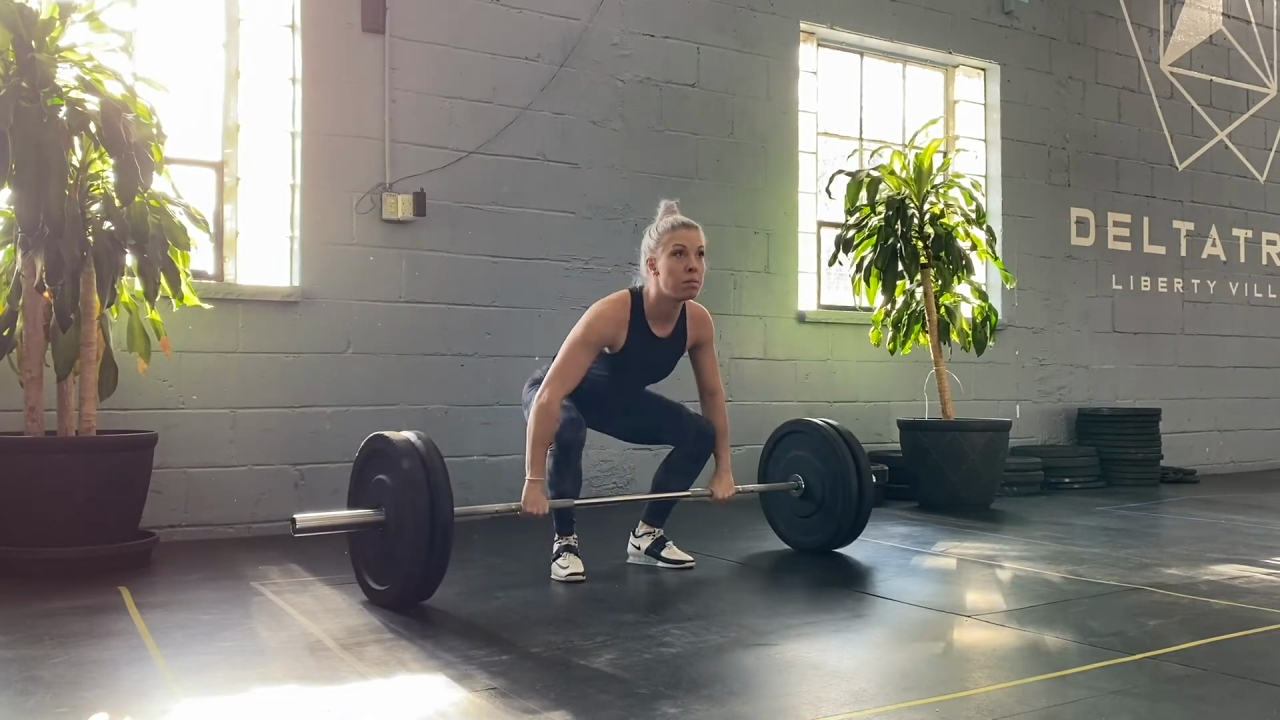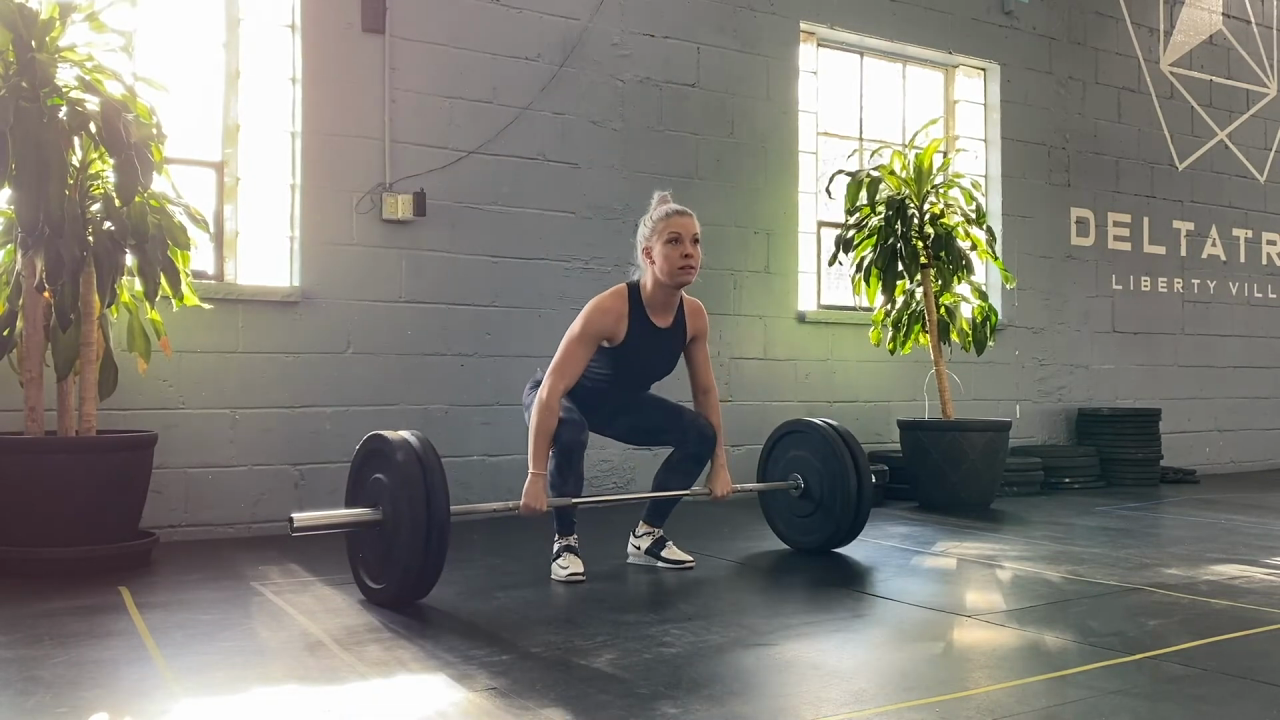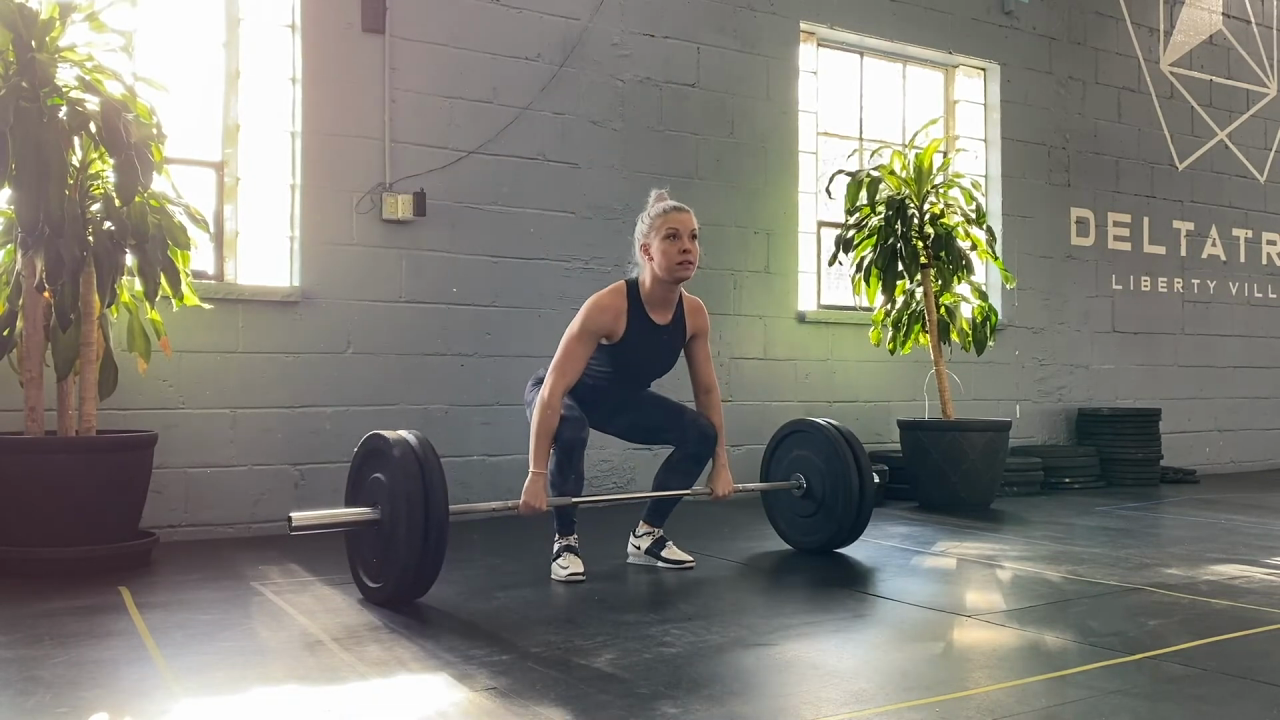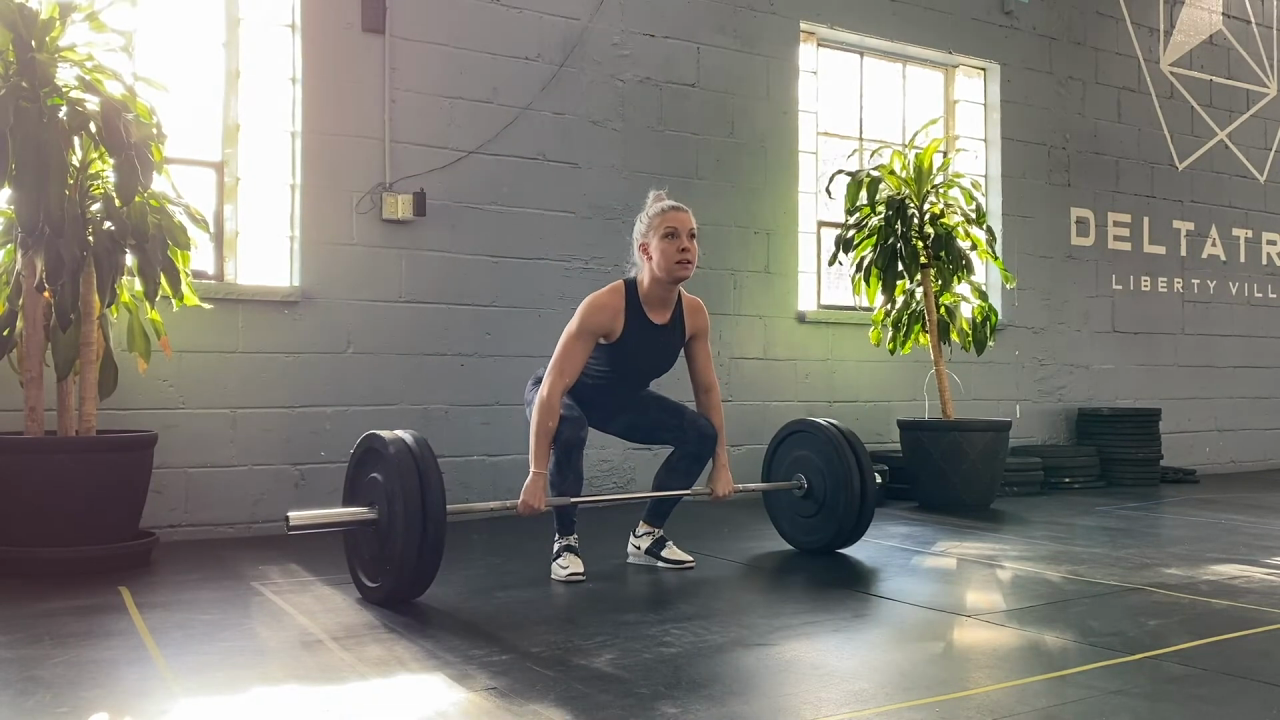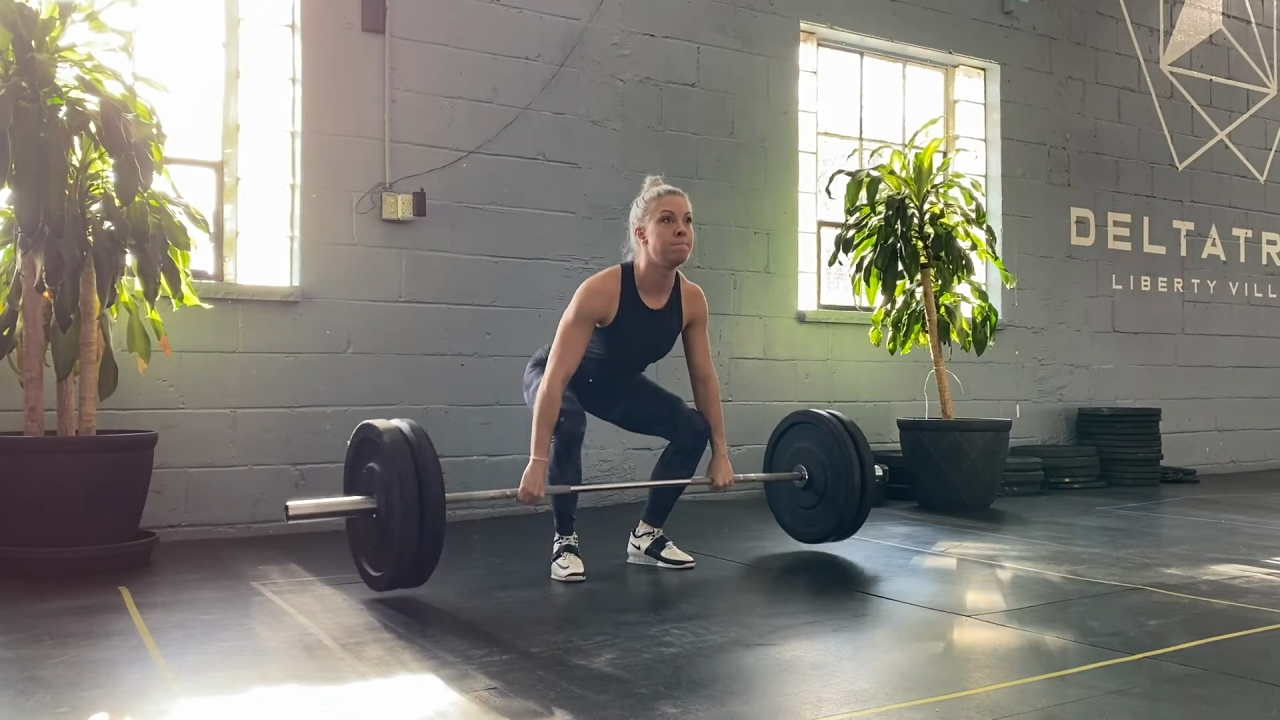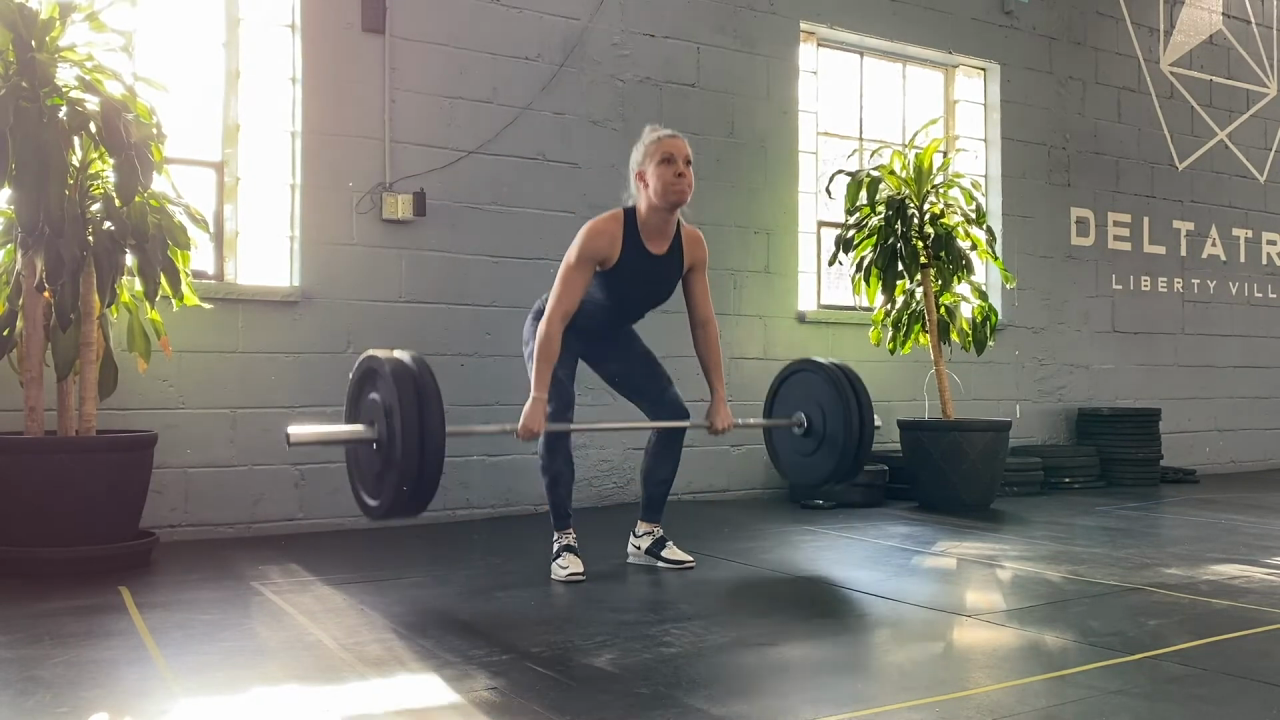
dt=0.3s
person 1, frame 1
left shoulder: (697, 321)
right shoulder: (610, 315)
left elbow: (712, 394)
right elbow: (549, 397)
left wrist: (723, 467)
right wrist: (534, 481)
left hip: (621, 398)
right hip: (562, 396)
left knee: (700, 434)
right knee: (567, 432)
left ankle: (647, 536)
right ankle: (564, 542)
person 1, frame 2
left shoulder: (694, 315)
right shoulder: (609, 309)
left elbow: (705, 391)
right elbow: (551, 391)
left wrist: (719, 464)
right wrist: (536, 477)
left hip: (623, 402)
right hip: (568, 398)
left knee: (700, 433)
right knee: (569, 433)
left ankle: (647, 535)
right ankle: (565, 542)
person 1, frame 3
left shoulder: (693, 313)
right shoulder: (607, 306)
left elbow: (707, 389)
right elbow: (552, 390)
left wrist: (721, 463)
right wrist: (536, 475)
left hip: (623, 398)
right hip: (567, 395)
left knee: (701, 433)
right knee: (570, 431)
left ankle: (647, 536)
right ankle: (565, 542)
person 1, frame 4
left shoulder: (693, 313)
right shoulder: (605, 306)
left elbow: (707, 389)
right elbow: (552, 390)
left wrist: (721, 463)
right wrist: (537, 474)
left hip: (623, 398)
right hip: (568, 394)
left knee: (700, 433)
right knee: (569, 431)
left ankle: (647, 535)
right ankle: (565, 542)
person 1, frame 5
left shoulder: (691, 299)
right shoulder: (601, 290)
left elbow: (704, 377)
right elbow: (556, 378)
left wrist: (720, 454)
right wrist: (537, 464)
left hip: (618, 380)
right hip: (560, 376)
left knee: (692, 429)
right knee: (569, 427)
left ankle: (647, 536)
right ankle: (565, 542)
person 1, frame 6
left shoulder: (692, 244)
right shoulder: (604, 232)
left elbow: (703, 323)
right elbow: (554, 318)
left wrist: (719, 399)
right wrist: (537, 399)
left hip: (613, 333)
right hip: (561, 328)
left knee: (673, 413)
right knee: (558, 416)
left ankle: (647, 534)
right ankle: (563, 539)
